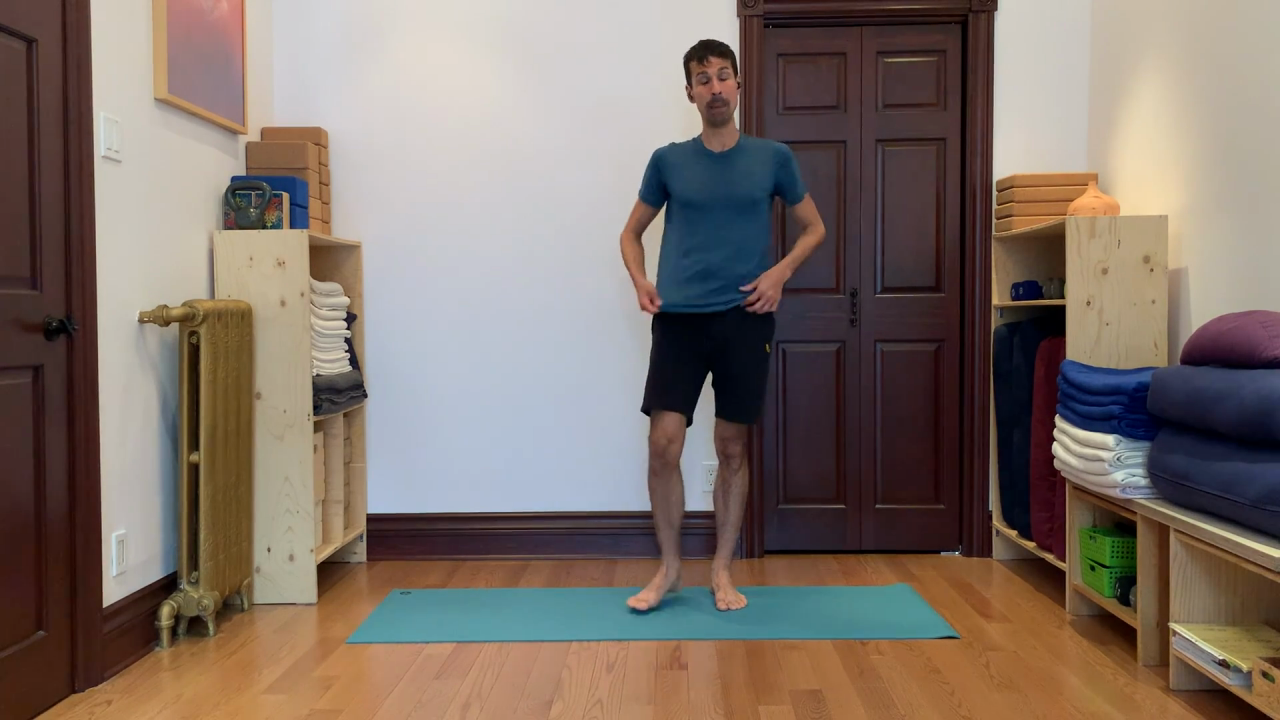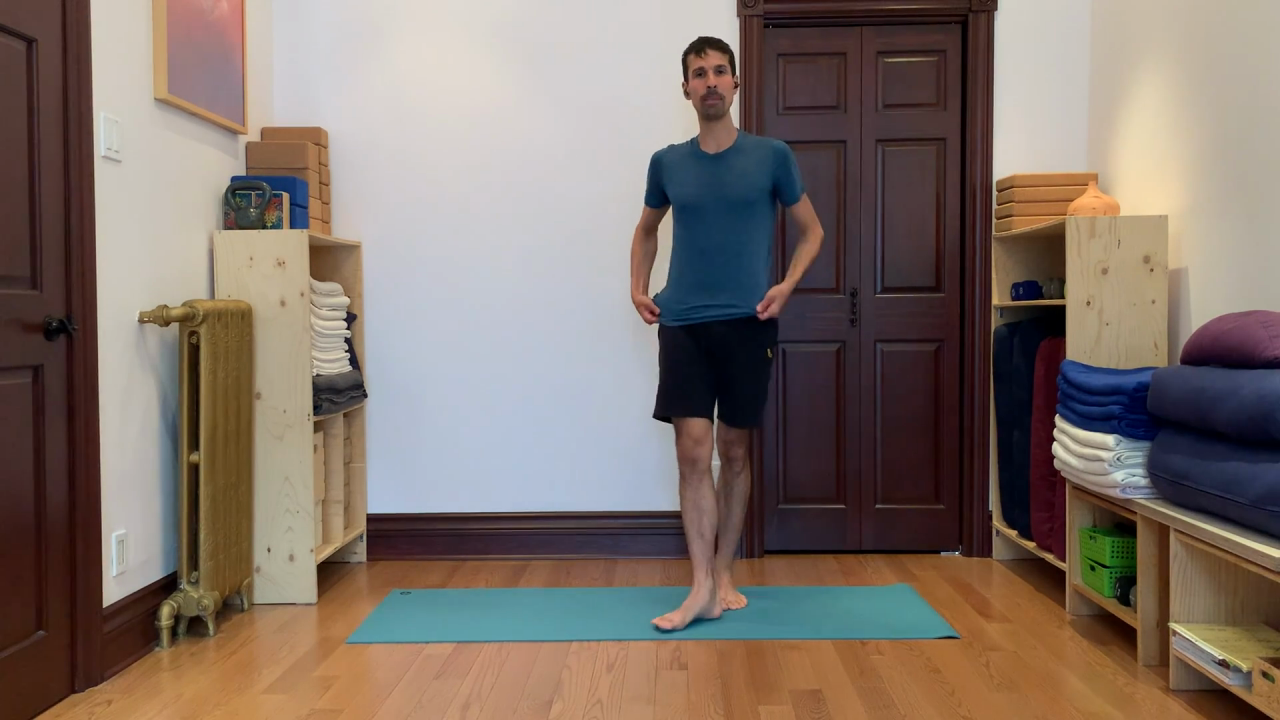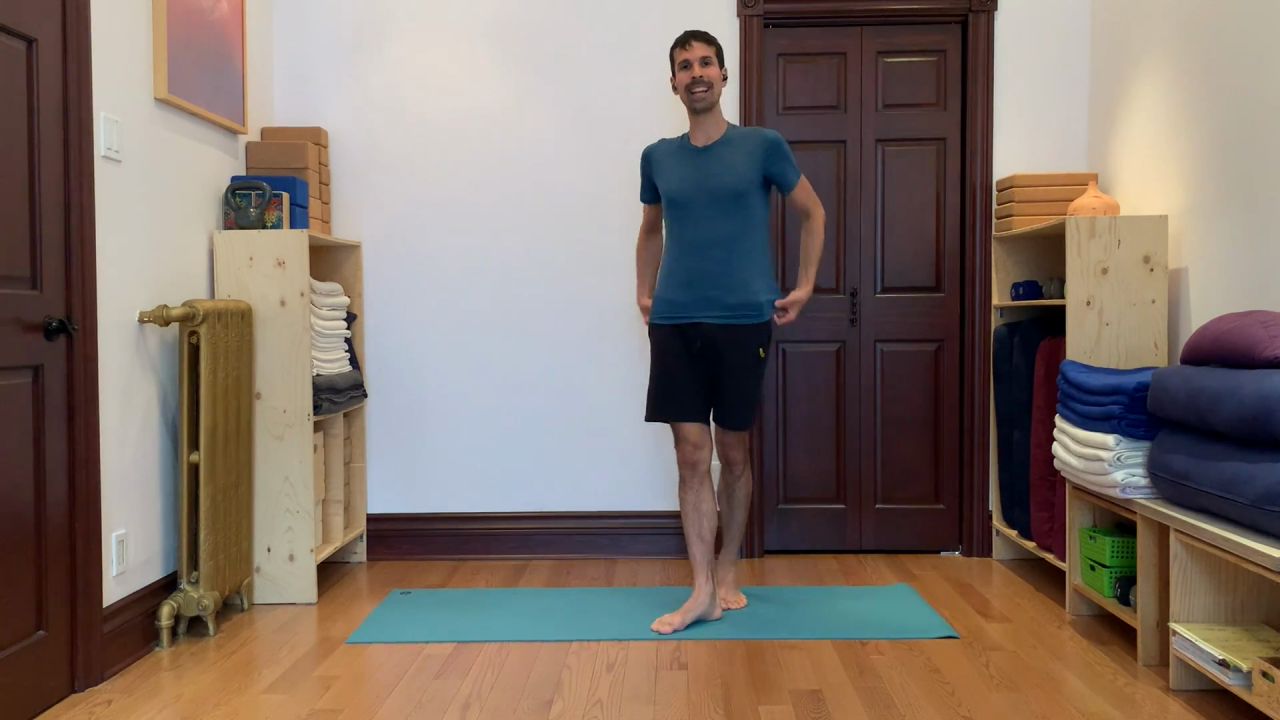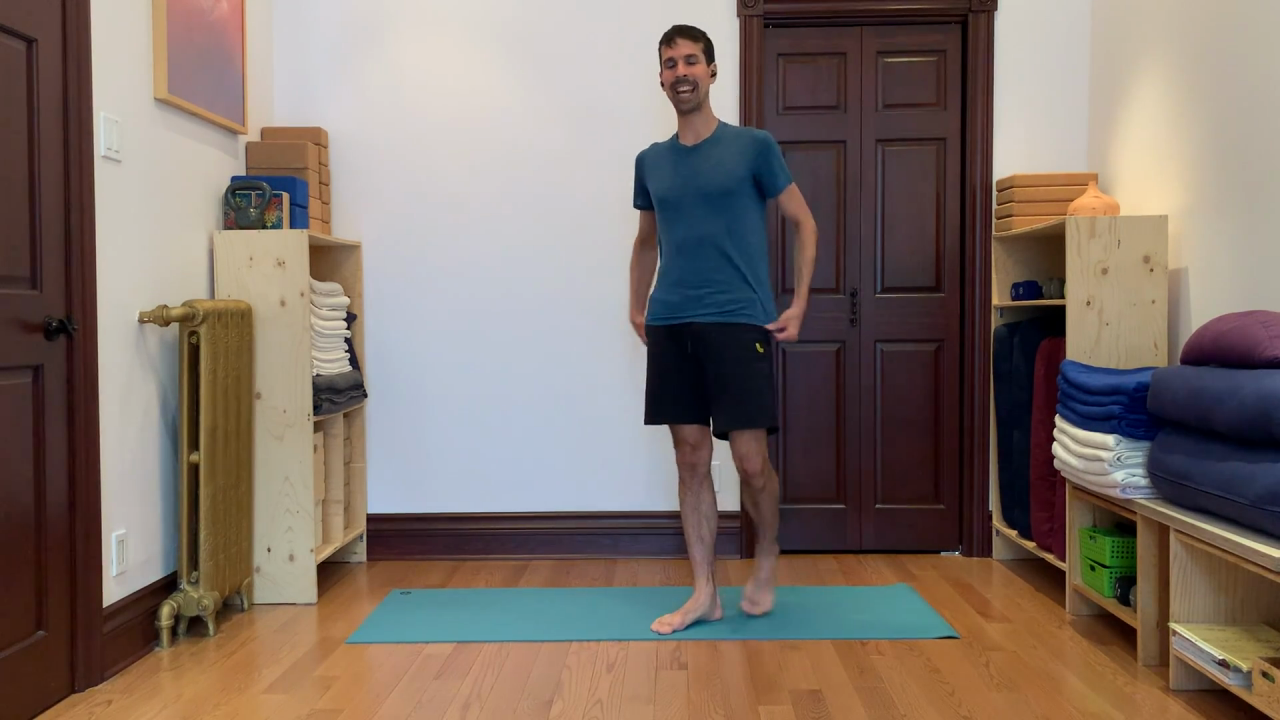
dt=0.3s
person 1, frame 1
left shoulder: (773, 157)
right shoulder: (667, 160)
left elbow: (813, 227)
right elbow: (632, 231)
left wrist: (780, 272)
right wrist: (639, 281)
left hip: (745, 320)
right hip: (679, 319)
left knee: (733, 448)
right knee: (664, 444)
left ankle: (721, 570)
right ankle: (668, 566)
person 1, frame 2
left shoulder: (771, 155)
right shoulder: (667, 162)
left elbow: (811, 230)
right elbow: (646, 230)
left wrist: (787, 283)
right wrist: (638, 287)
left hip: (747, 324)
right hip: (682, 324)
left knee: (734, 451)
right knee: (692, 451)
left ankle: (723, 571)
right ankle: (702, 588)
person 1, frame 3
left shoulder: (761, 145)
right shoulder: (657, 157)
left elbow: (813, 214)
left wrist: (803, 286)
right wrist: (645, 291)
left hip: (743, 321)
right hip: (674, 324)
left knee: (734, 454)
right knee: (691, 456)
left ankle: (728, 566)
right ankle: (702, 590)
person 1, frame 4
left shoulder: (754, 146)
right shoulder: (650, 161)
left elbow: (804, 224)
left wrist: (798, 304)
right wrist: (637, 307)
left hip: (740, 323)
right hip: (671, 327)
left knee: (751, 461)
right knee: (691, 460)
left ankle: (767, 554)
right ankle: (704, 592)
